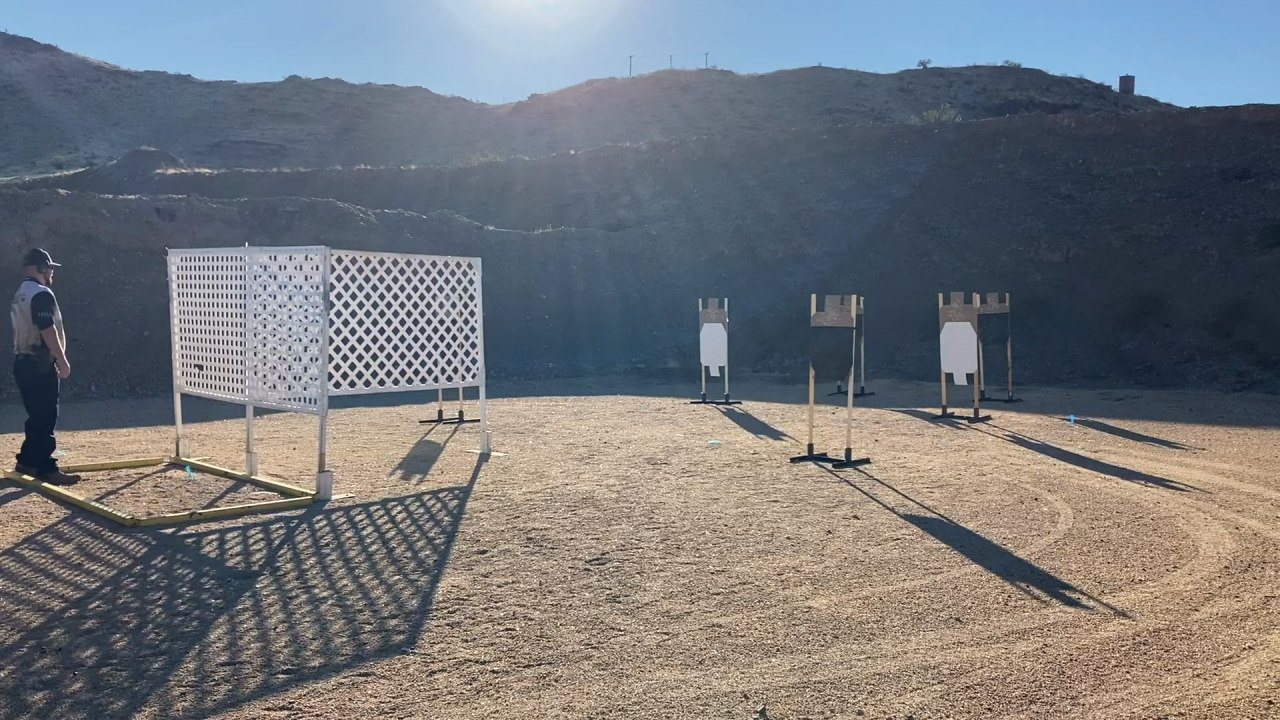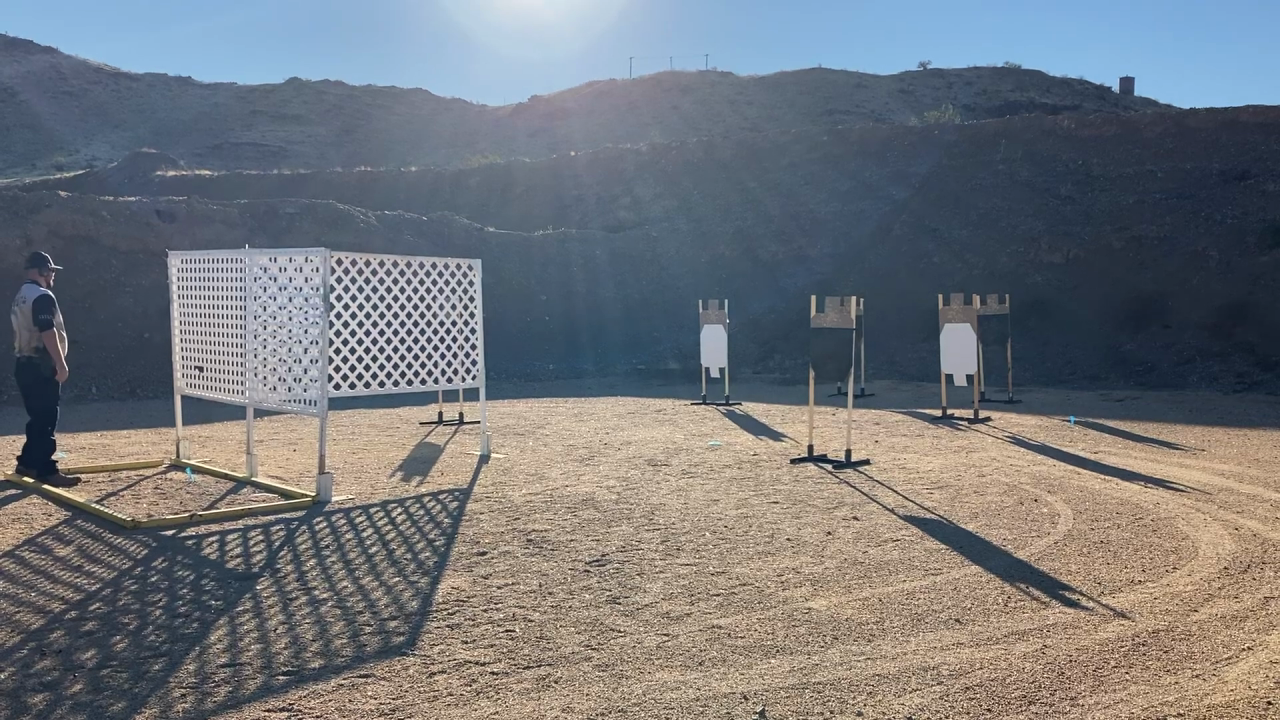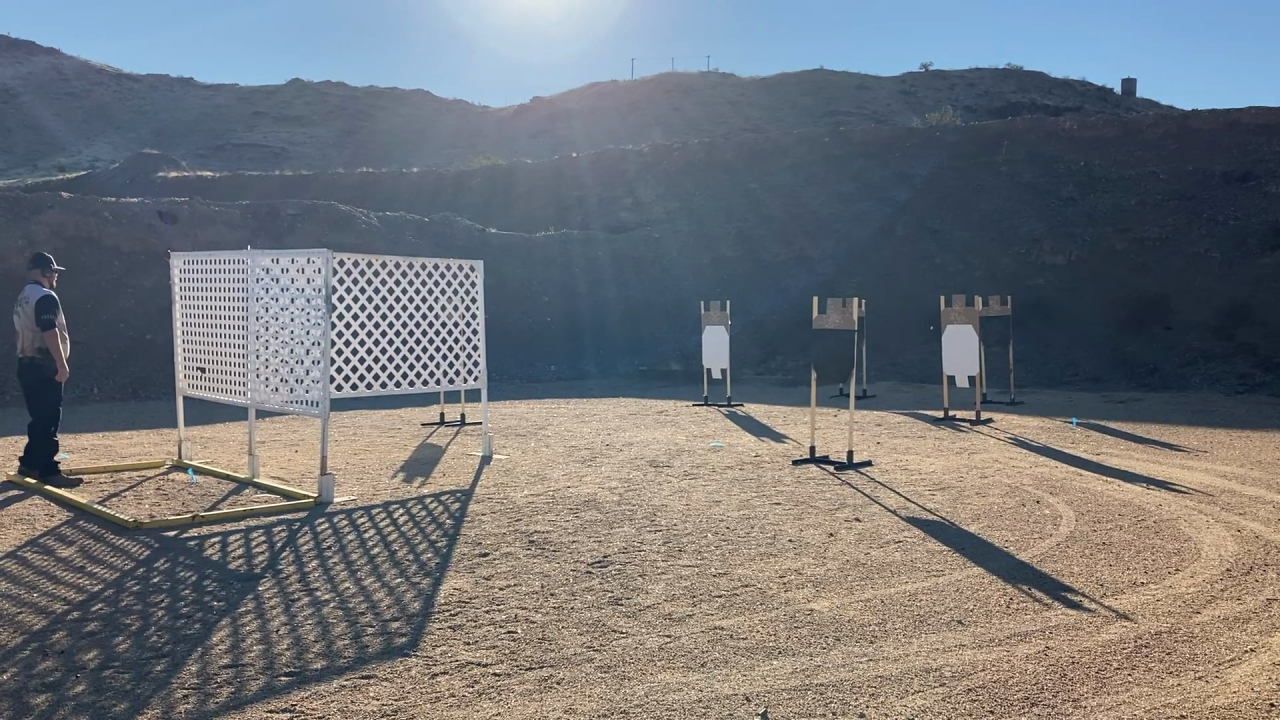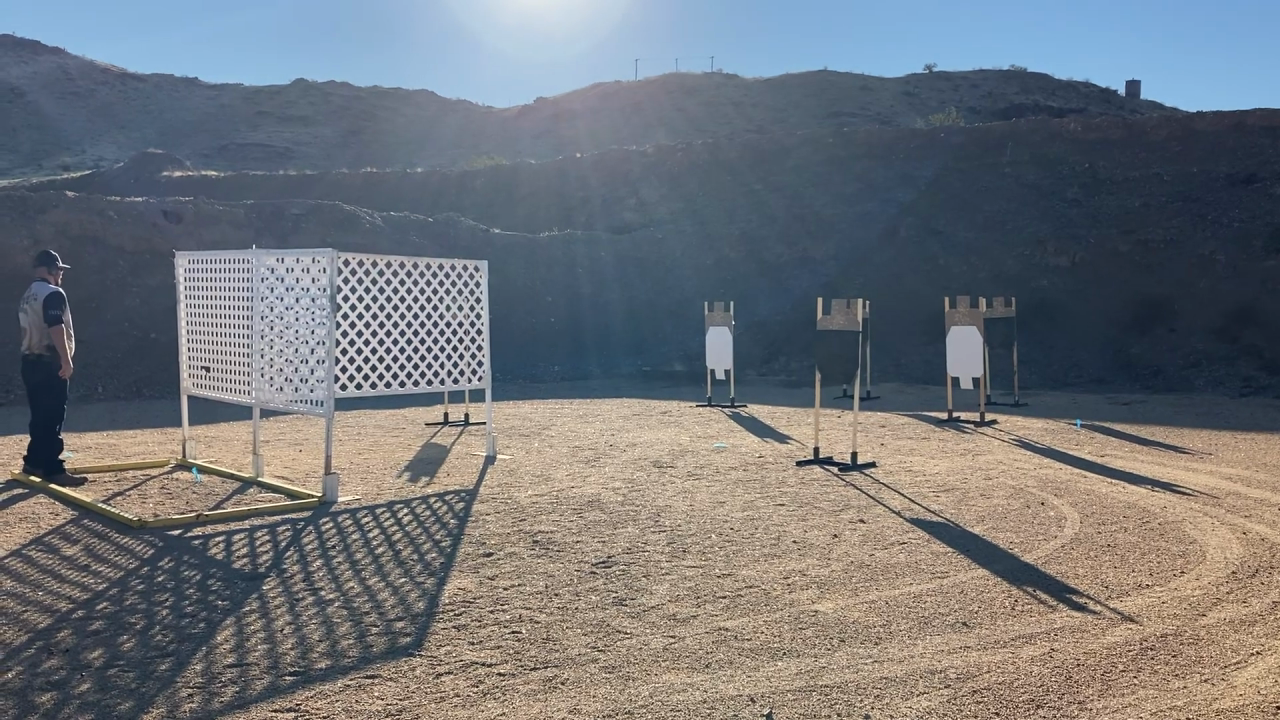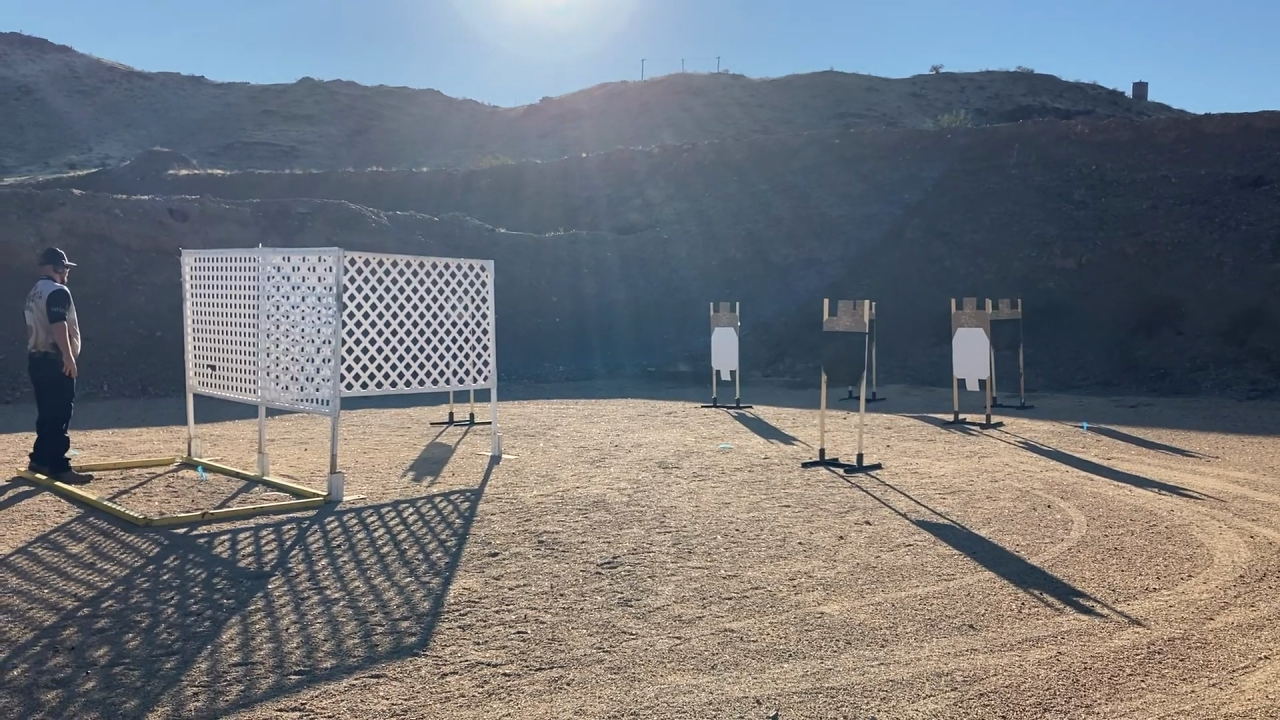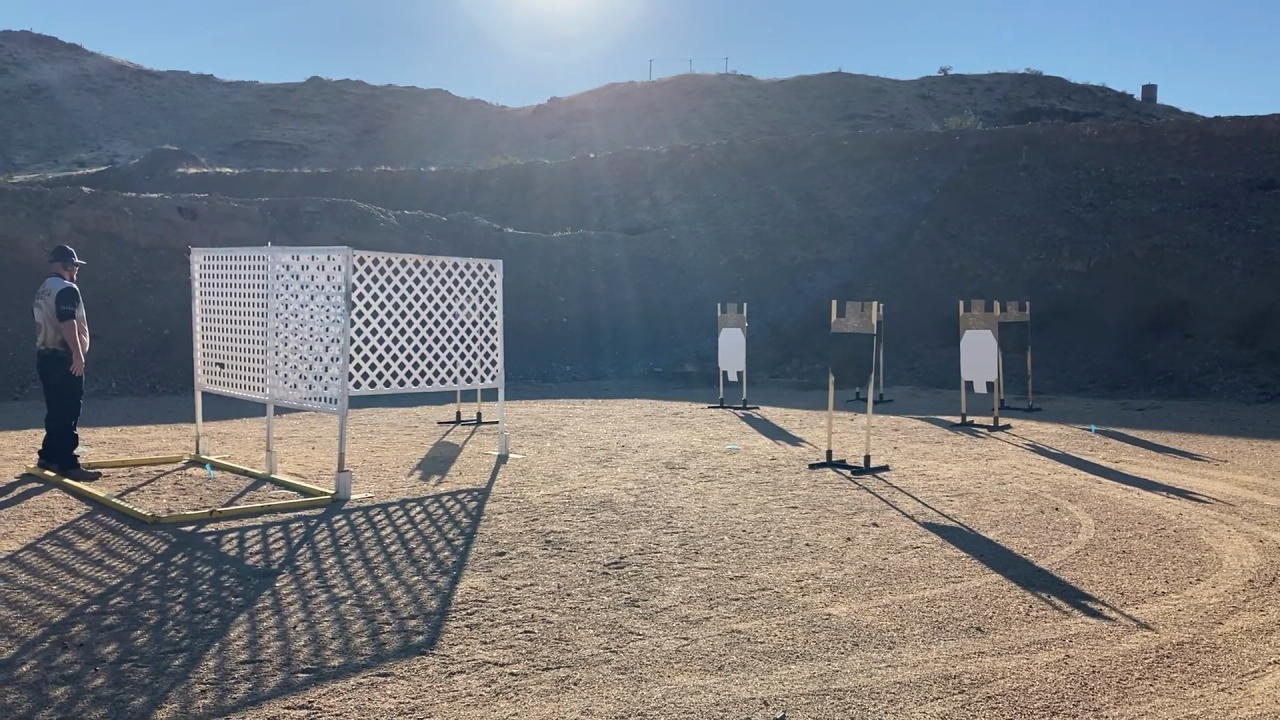
dt=0.4s
person 1, frame 1
left shoulder: (20, 294)
right shoulder: (41, 294)
right elbow: (47, 330)
right wrist: (62, 360)
left hip: (24, 362)
right hip: (39, 364)
left knee: (36, 416)
right knee: (45, 416)
left ankle: (27, 461)
right ankle: (45, 468)
person 1, frame 2
left shoulder: (20, 297)
right shoulder: (42, 296)
right elbow: (48, 333)
right wrist: (61, 363)
left hip: (25, 364)
right hip: (41, 366)
left knee: (37, 418)
right knee: (46, 419)
left ankle: (27, 463)
right ankle: (46, 470)
person 1, frame 3
left shoulder: (23, 298)
right shoulder: (45, 297)
right elbow: (50, 333)
right wrist: (62, 364)
left hip: (27, 365)
right hip: (43, 366)
left knee: (39, 419)
right knee: (48, 420)
left ankle: (30, 464)
right ankle: (48, 471)
person 1, frame 4
left shoulder: (28, 295)
right shoulder: (53, 293)
right elbow: (56, 328)
right wrist: (66, 360)
left hip: (31, 362)
right hip: (49, 363)
left knee: (40, 416)
right knee: (52, 417)
left ankle: (34, 462)
right ankle: (53, 469)
person 1, frame 5
left shoulder: (34, 293)
right shoulder: (57, 291)
right elbow: (59, 325)
right wrist: (68, 356)
left hip: (37, 359)
right hip: (55, 361)
left knee: (47, 414)
right knee: (59, 415)
left ankle: (40, 459)
right ankle: (58, 467)
person 1, frame 6
left shoulder: (42, 290)
right shoulder: (66, 289)
right elbow: (68, 324)
right wrist: (77, 354)
left hip: (46, 356)
right hip: (64, 358)
left knee: (56, 411)
right knee: (68, 412)
left ankle: (49, 456)
right ankle: (67, 464)
